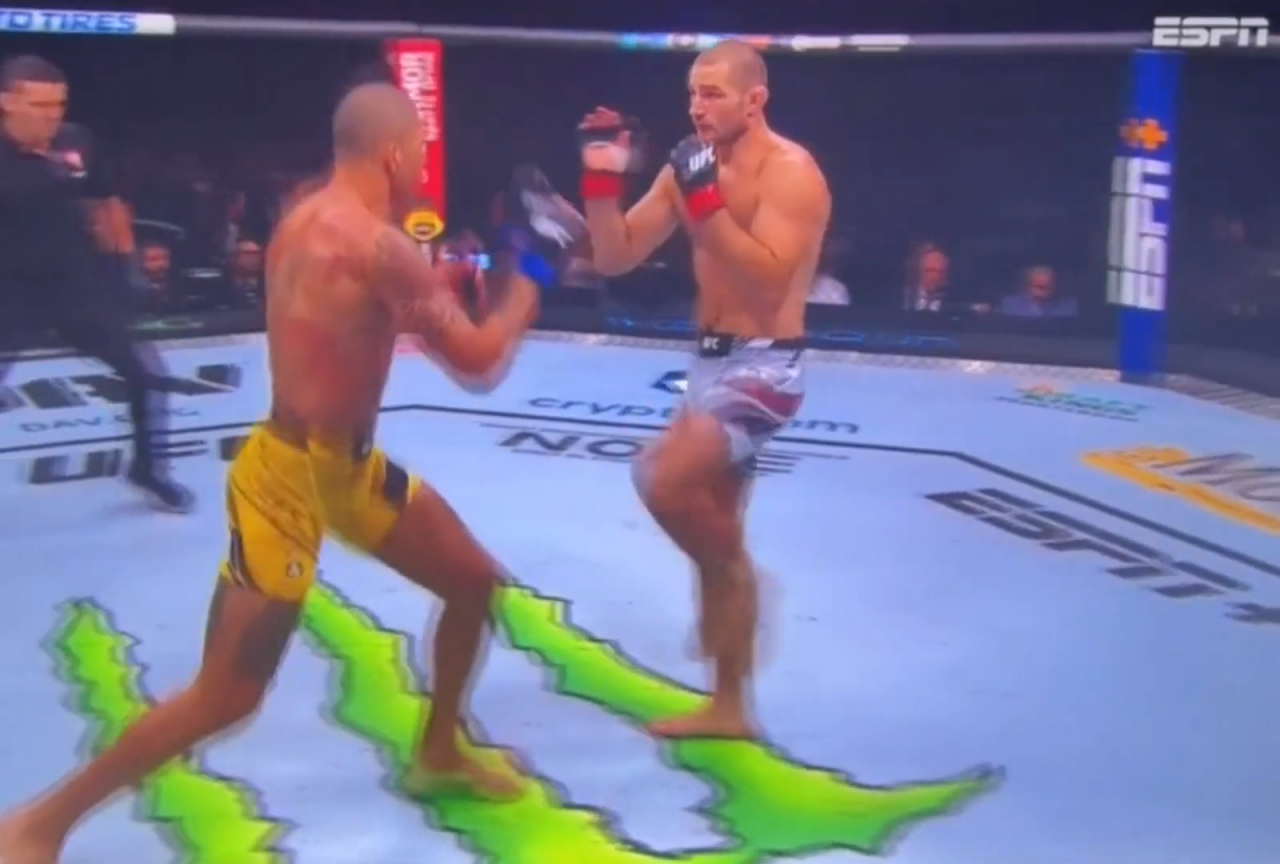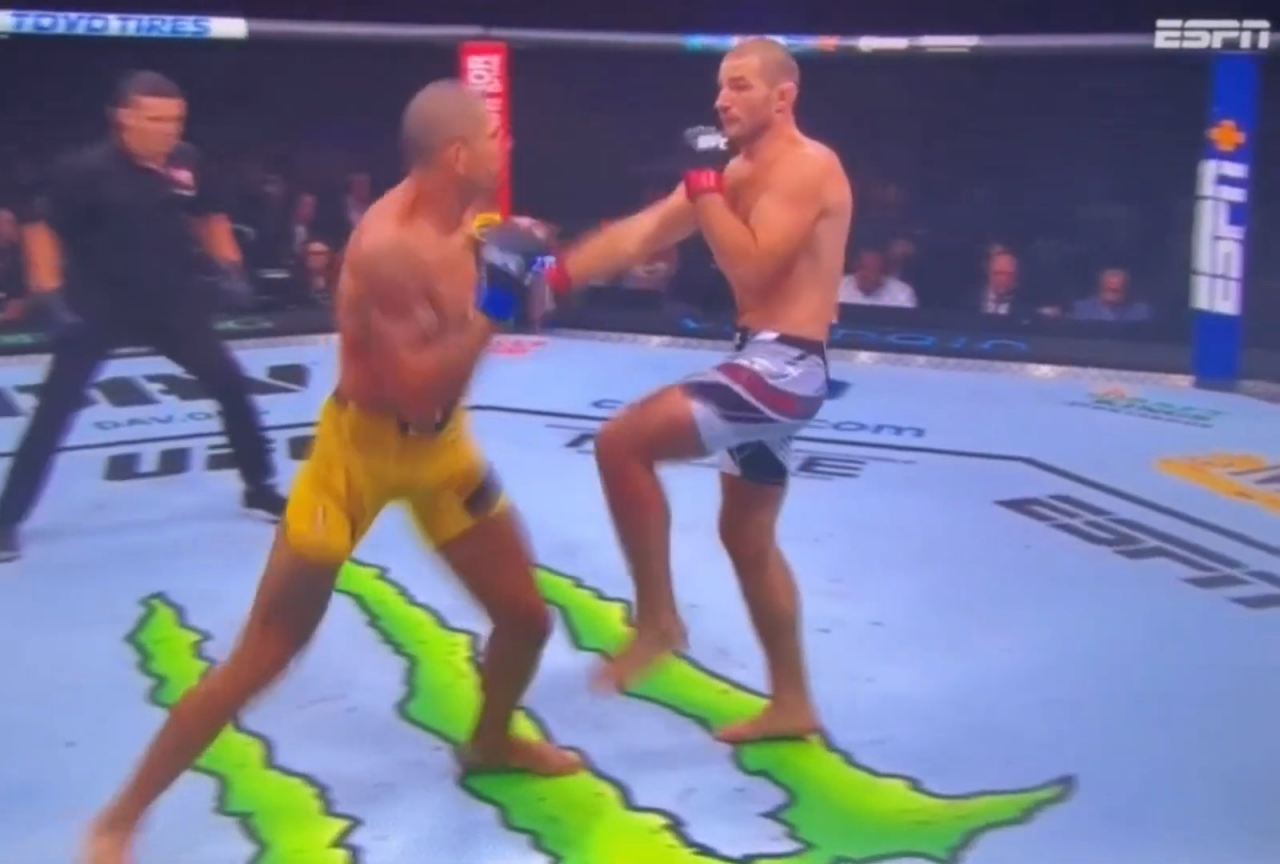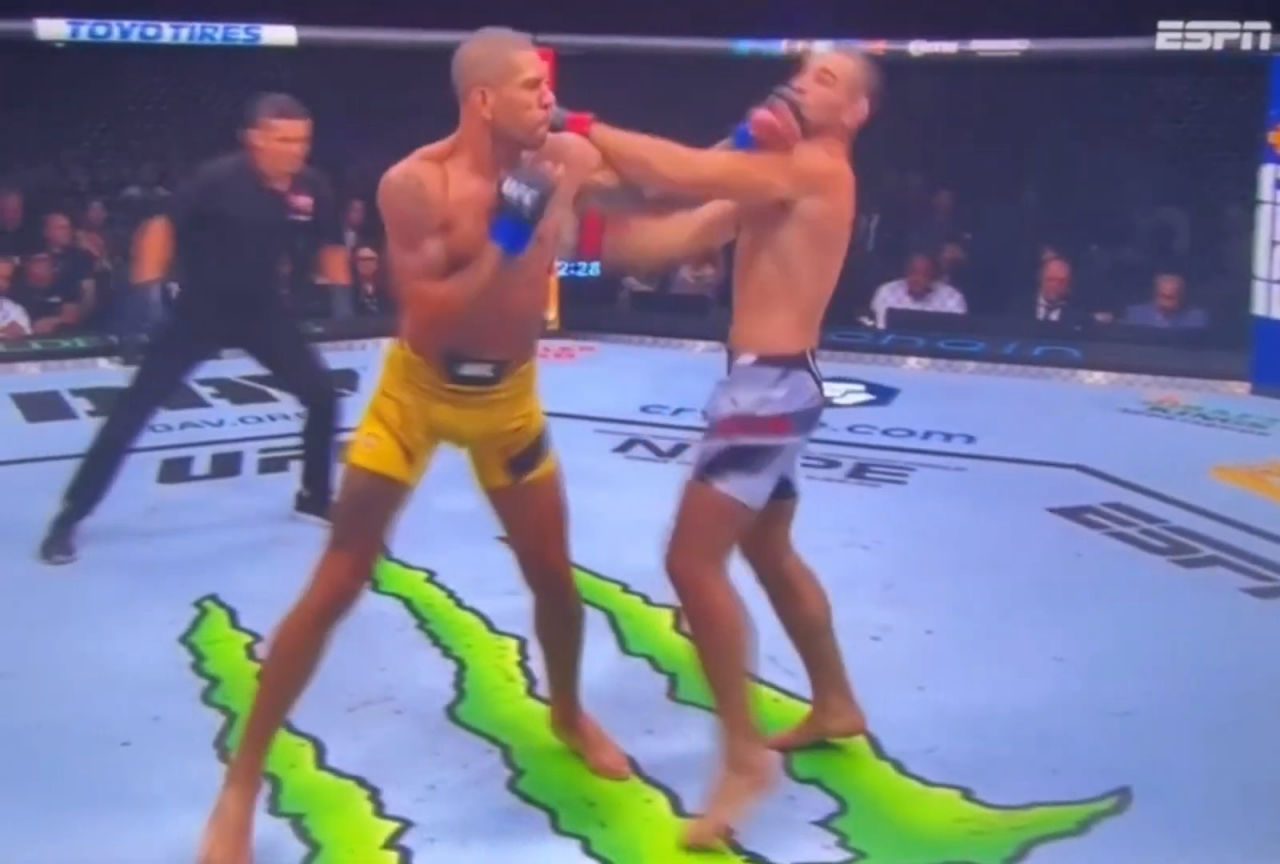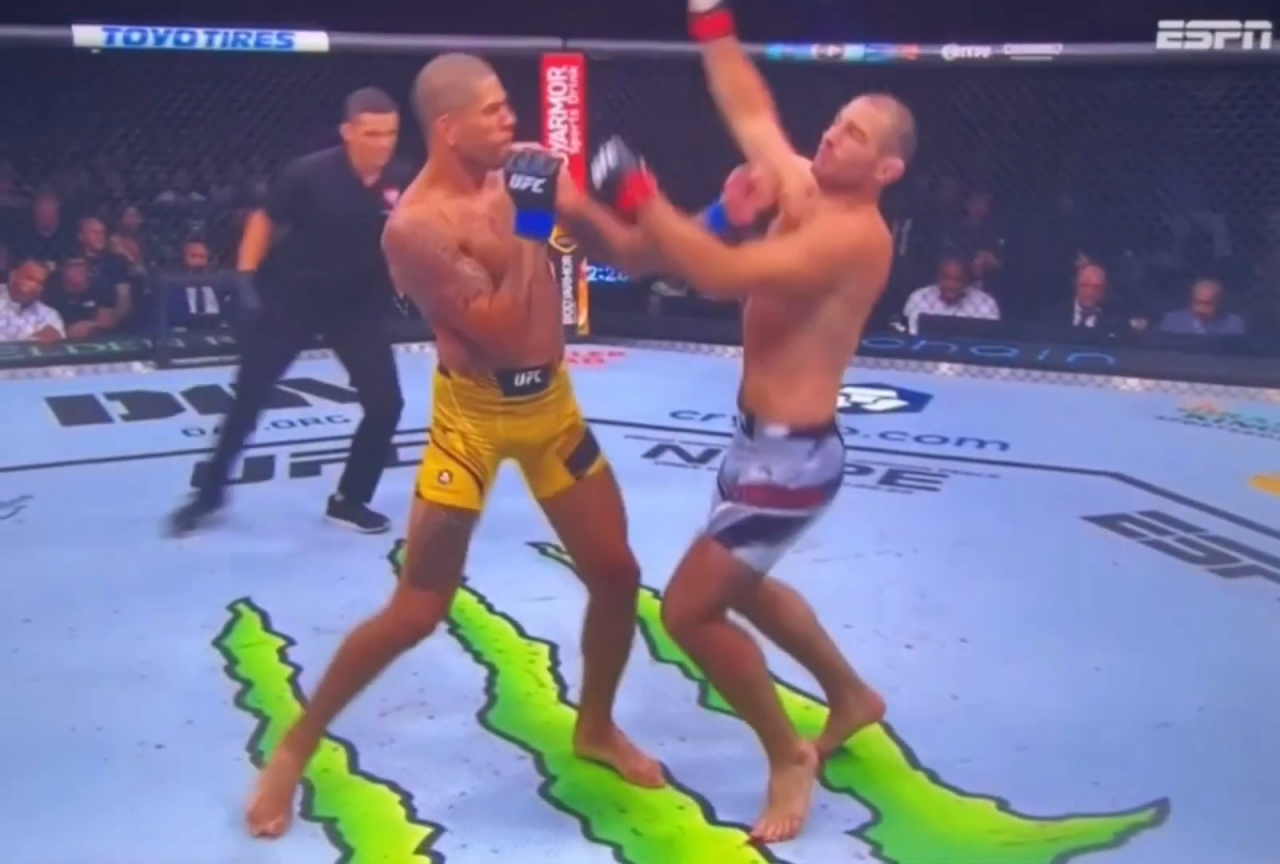
dt=0.4s
person 1, frame 1
left shoulder: (310, 218)
right shoulder: (380, 244)
right elbow: (478, 361)
left wrist: (432, 287)
right wrist: (534, 268)
left hip: (346, 461)
right hip: (297, 475)
left knee: (475, 581)
right knee: (226, 696)
left ankle: (442, 752)
person 1, frame 2
left shoulder: (440, 217)
right shoulder: (391, 243)
right elbow: (415, 389)
right wrist: (491, 305)
left hip: (442, 445)
right hip: (363, 445)
left knee: (527, 616)
right knee: (260, 657)
left ankle: (493, 740)
person 1, frame 3
left shoulder: (563, 160)
right shoulder: (414, 184)
left elbow: (653, 230)
right elbow: (426, 320)
right wrist: (505, 242)
left hip: (508, 395)
right hip: (419, 388)
left knee: (553, 578)
right knee: (334, 587)
left ankle: (568, 715)
right ankle: (243, 776)
person 1, frame 4
left shoulder: (525, 166)
right shoulder: (415, 225)
right elbow: (502, 331)
right wrist: (530, 226)
left hip: (551, 401)
right hip: (475, 413)
left knee: (617, 575)
right knee: (416, 612)
left ankle: (596, 728)
right ankle: (297, 745)
person 2, frame 1
left shoulder: (791, 172)
right shoulder: (684, 166)
left elbow: (765, 279)
right elbow: (615, 257)
left wrist: (705, 200)
right wrist: (602, 181)
left hip: (762, 365)
right hip: (710, 359)
left knee: (664, 481)
right knee: (706, 519)
left ankle: (733, 583)
right ankle: (729, 705)
person 2, frame 2
left shoulder: (808, 167)
right shoulder: (728, 172)
left elbow: (750, 267)
right elbow: (636, 237)
left wrist: (705, 185)
right wrist: (561, 270)
left hip: (784, 366)
right hip: (759, 364)
left knee: (620, 441)
right knee: (746, 535)
left ankle: (656, 616)
right ankle: (791, 703)
person 2, frame 3
left shoulder: (811, 165)
right shoulder: (776, 169)
left elbow: (684, 175)
left wrist: (588, 130)
left hip: (767, 385)
right hip: (770, 382)
left knee: (693, 560)
right knee: (768, 552)
left ankle: (743, 754)
right ankle: (836, 705)
person 2, frame 4
left shoulder: (855, 235)
right shoulder: (806, 191)
left elbow: (723, 274)
right elbow: (747, 109)
left wrist: (640, 199)
left hip: (791, 453)
right hip: (761, 439)
left knee: (688, 611)
right knee: (742, 587)
left ankle: (789, 757)
right ankle: (851, 697)
person 3, frame 1
left shoulder: (77, 144)
left elbow: (105, 202)
left wrist: (126, 262)
left hip: (73, 285)
left knee: (145, 372)
left ankle: (147, 469)
person 3, frame 2
left shoulder: (187, 162)
right shoulder: (87, 169)
left elbow: (211, 218)
right elbow: (40, 228)
left wrist: (231, 270)
right wrist: (53, 298)
left hip: (168, 299)
right hip: (99, 303)
left knee: (235, 389)
right knee: (55, 412)
left ankle: (259, 489)
person 3, frame 3
left shoulder: (312, 189)
right shoulder: (218, 180)
left elbow: (329, 245)
right elbow: (162, 226)
left wrist: (339, 291)
right wrist: (150, 288)
left hip: (262, 308)
right hip: (202, 307)
left knee: (323, 396)
right knee: (133, 410)
left ankle: (315, 496)
right ankle: (70, 515)
person 3, frame 4
left shoulder: (401, 183)
right shoulder: (311, 172)
right elbow: (266, 218)
right wrist: (247, 277)
left hip: (357, 305)
right hip: (293, 297)
left knee: (386, 402)
right knee: (250, 397)
left ankle: (349, 500)
right ankle: (211, 493)
